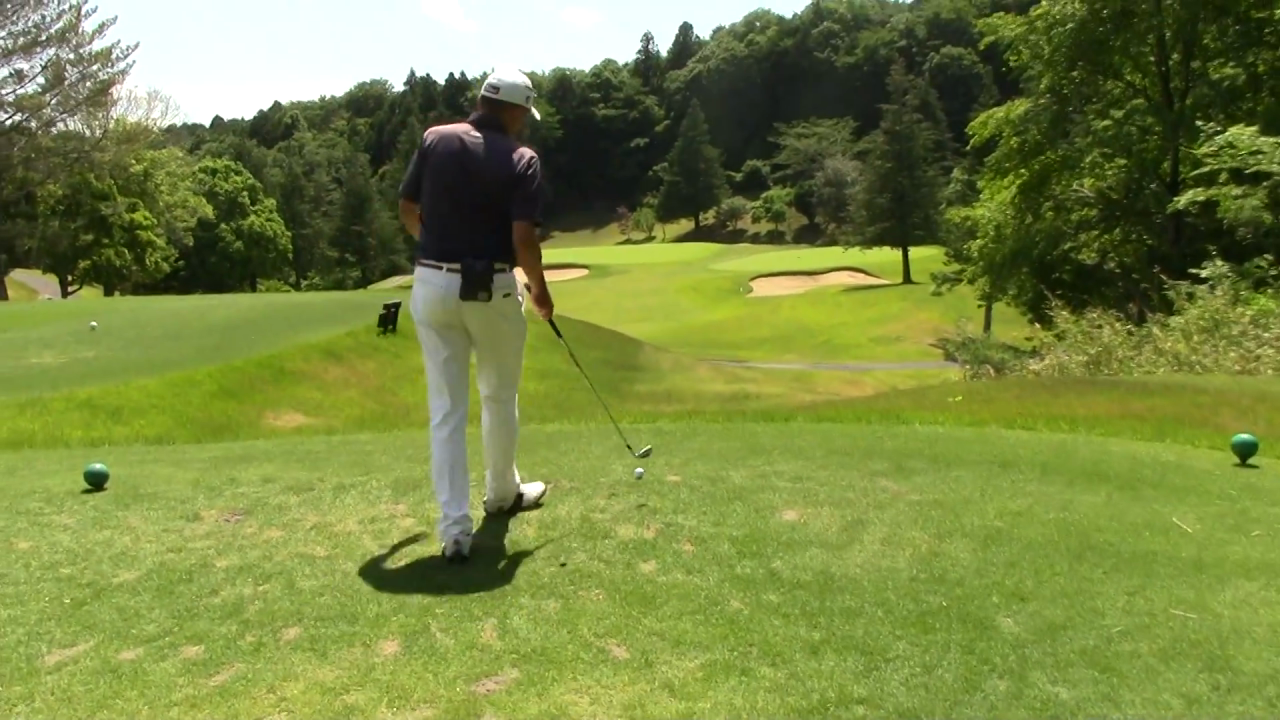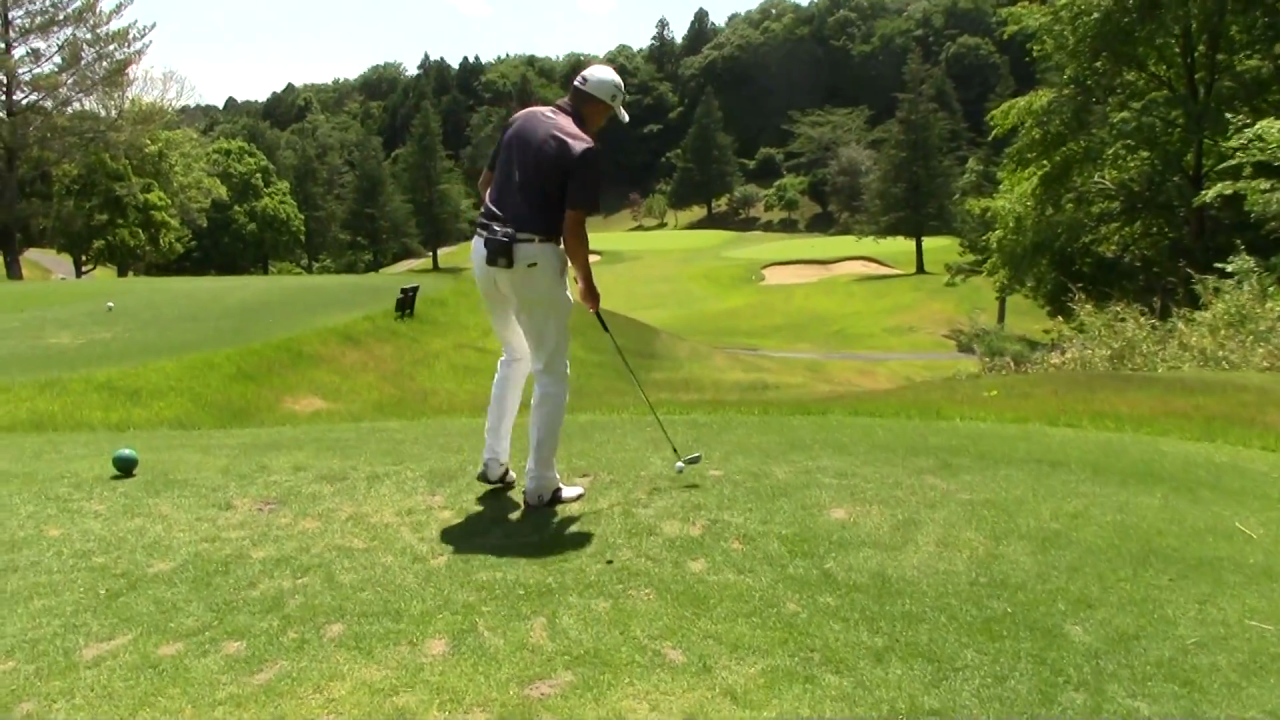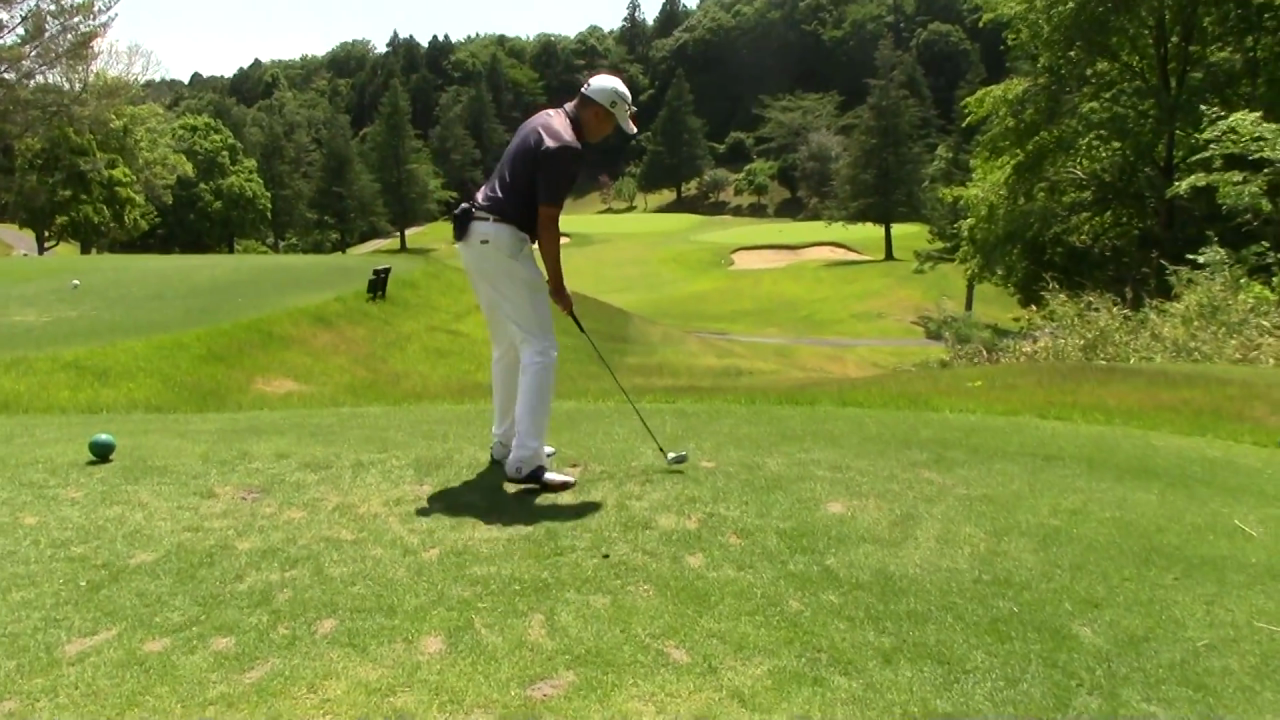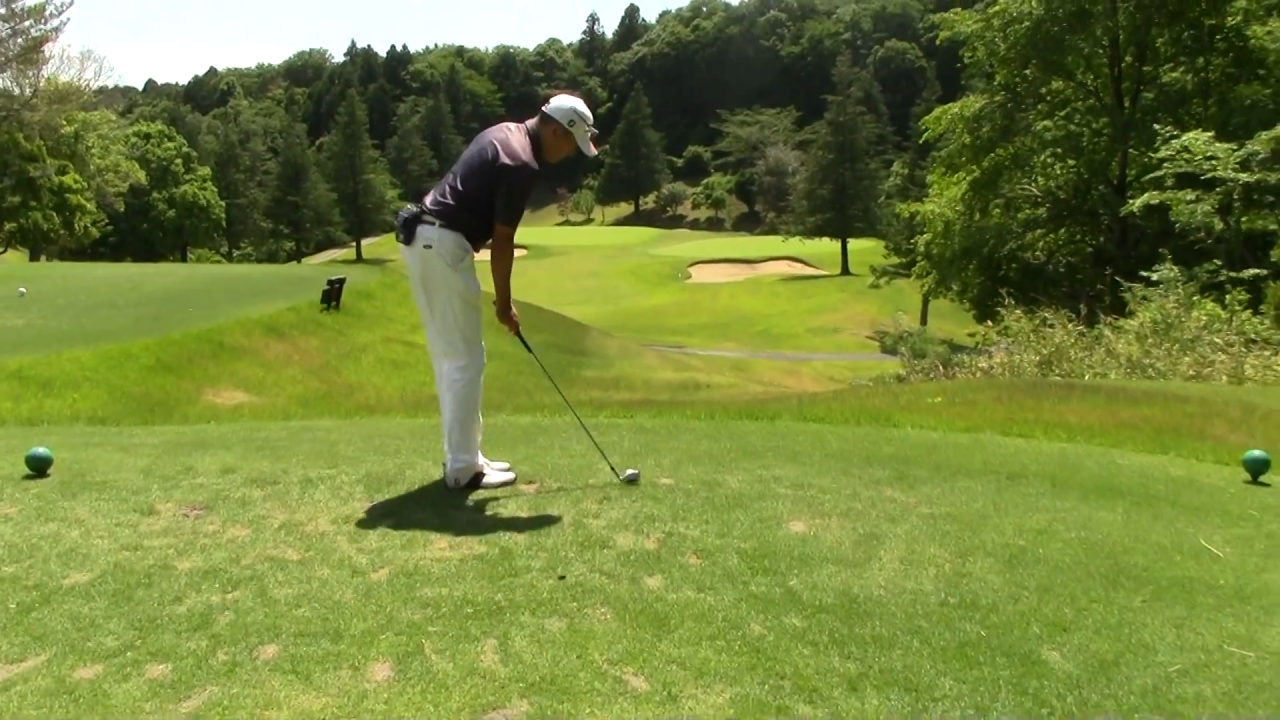
dt=0.4s
person 1, frame 1
left shoulder: (435, 139)
right shoulder: (523, 160)
left elbow: (408, 212)
right elbow: (523, 239)
right wrist: (540, 289)
left hip: (433, 285)
right hip: (493, 288)
left knee: (447, 412)
right knee: (499, 397)
left ankle: (455, 530)
right ankle: (503, 493)
person 1, frame 2
left shoulder: (522, 118)
right shoulder: (584, 149)
left elbow: (485, 183)
right elbow: (572, 227)
right wrist: (587, 283)
left hip: (486, 250)
right hip: (535, 259)
left knee: (514, 357)
right knee: (550, 372)
left ankle: (495, 461)
right ankle: (541, 485)
person 1, frame 3
left shoulder: (545, 120)
right shoulder: (566, 146)
right elbow: (547, 223)
right wrist: (556, 283)
left hip: (480, 233)
right hip: (499, 240)
left knee: (508, 345)
right knee: (540, 347)
left ankle: (507, 442)
right ankle: (525, 460)
person 1, frame 4
left shoulder: (505, 131)
right shoulder: (522, 164)
right elbow: (502, 241)
right wrist: (503, 302)
left hip: (424, 237)
right hip: (443, 245)
left knee: (449, 357)
right knee: (466, 361)
left ankle: (462, 456)
right ankle: (463, 469)
